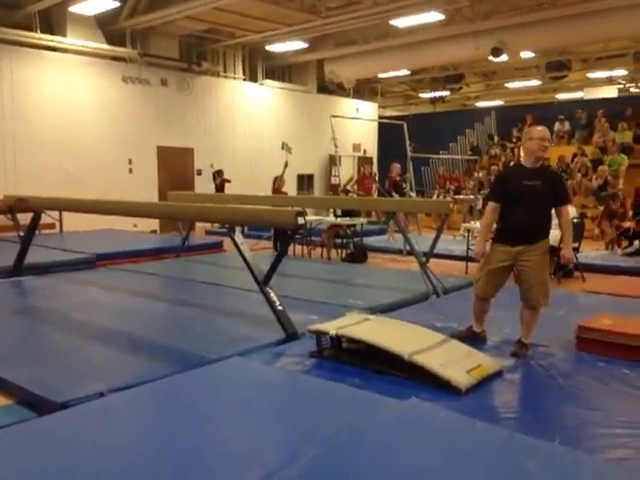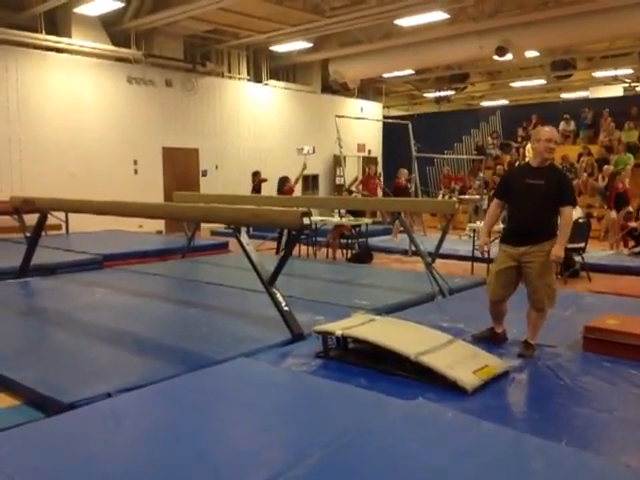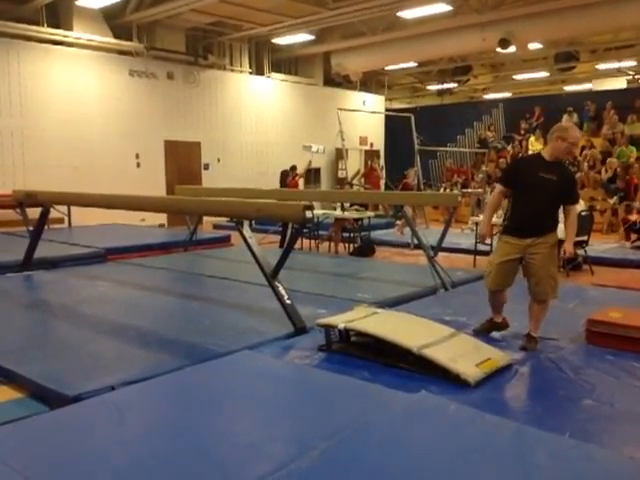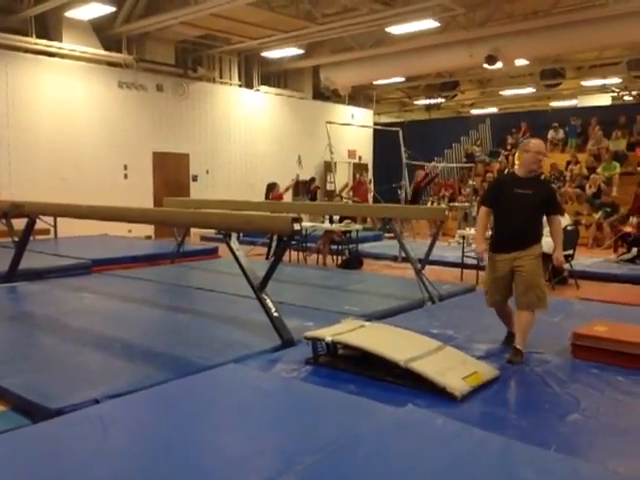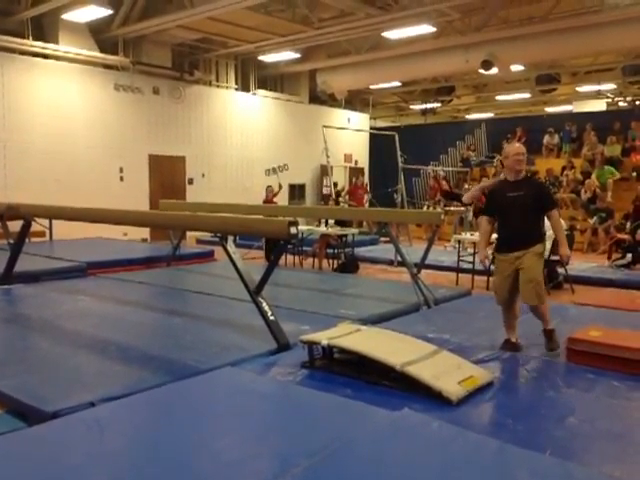
dt=0.7s
person 1, frame 1
left shoulder: (553, 178)
right shoulder: (506, 175)
left elbow: (563, 212)
right elbow: (492, 209)
left wrist: (567, 246)
right wrist: (482, 240)
left hip: (535, 247)
right hip: (503, 245)
left knee: (533, 297)
right knee: (483, 288)
left ankle: (523, 340)
right ankle: (477, 329)
person 1, frame 2
left shoulder: (559, 178)
right shoulder: (513, 174)
left elbow: (566, 213)
right elbow: (497, 205)
left wrist: (559, 245)
right wrist: (484, 233)
left hip: (541, 247)
right hip: (509, 245)
left knee: (539, 298)
right knee: (496, 293)
left ankle: (530, 341)
right ankle: (497, 330)
person 1, frame 3
left shoulder: (566, 176)
right shoulder: (522, 164)
left elbow: (571, 211)
right elbow: (500, 192)
left wrist: (569, 241)
right wrist: (486, 221)
left hip: (543, 240)
right hip: (511, 236)
left knee: (542, 291)
right knee: (495, 281)
left ankle: (532, 334)
right ankle: (497, 319)
person 1, frame 4
left shoulder: (544, 189)
right shoulder: (501, 183)
left elbow: (554, 219)
right elbow: (485, 212)
left wrist: (558, 249)
right wrist: (480, 240)
left hip: (529, 252)
right hip: (499, 251)
left knee: (526, 301)
right knee: (495, 299)
left ankle: (519, 347)
right ankle: (512, 329)
person 1, frame 5
left shoulder: (537, 187)
right shoulder: (496, 191)
left elbow: (553, 216)
right elbow: (487, 221)
left wrist: (563, 244)
right wrist: (482, 248)
left hip: (531, 249)
right hip: (504, 252)
left knee: (533, 296)
right knee: (505, 298)
left ankle: (548, 329)
right ankle: (511, 337)
